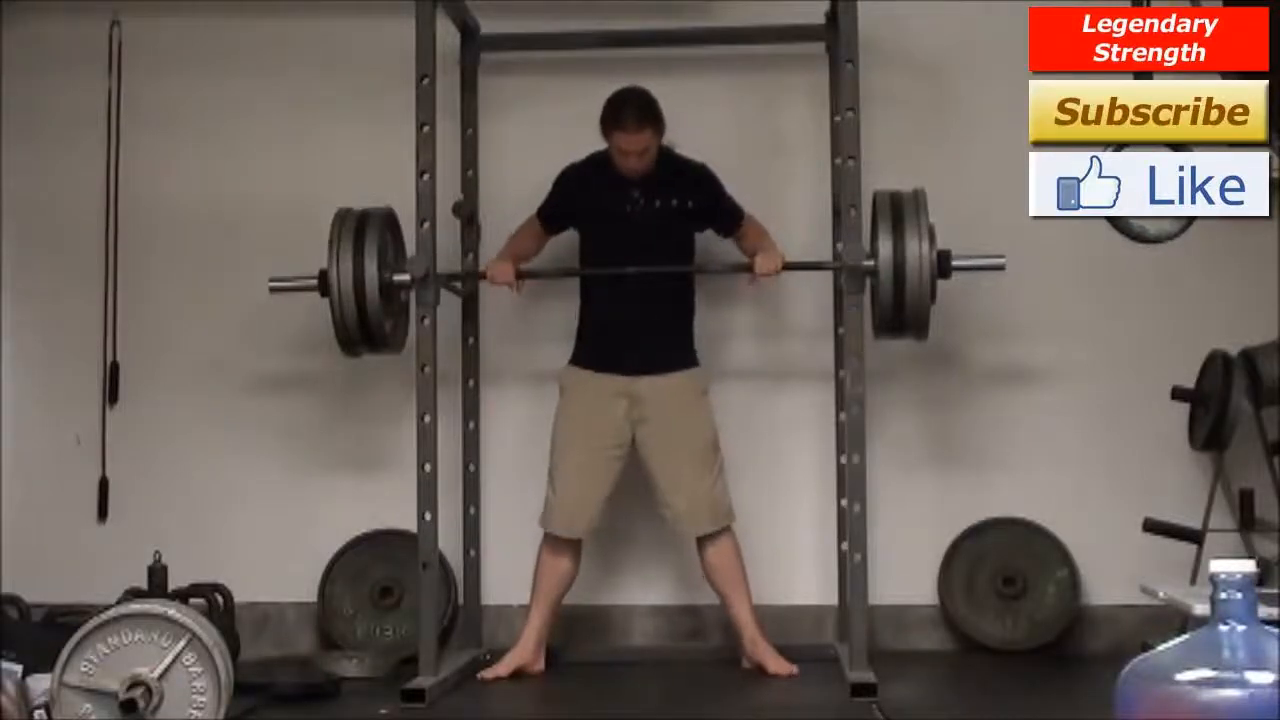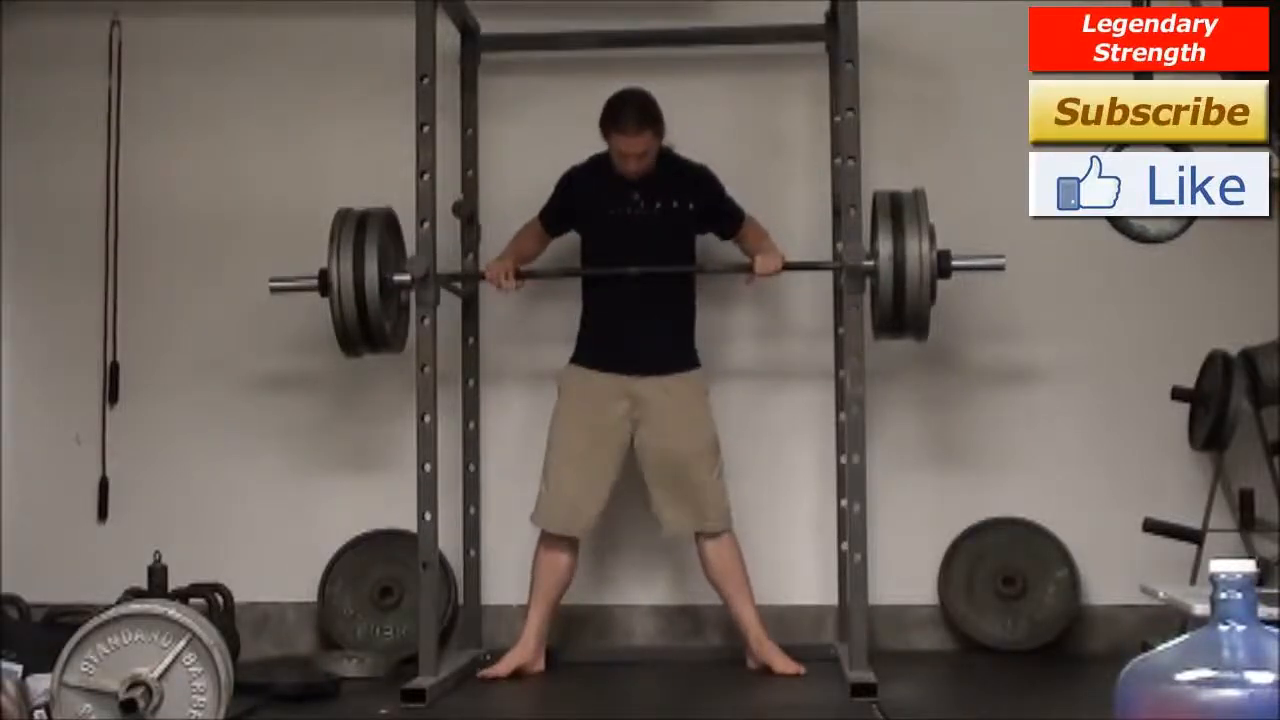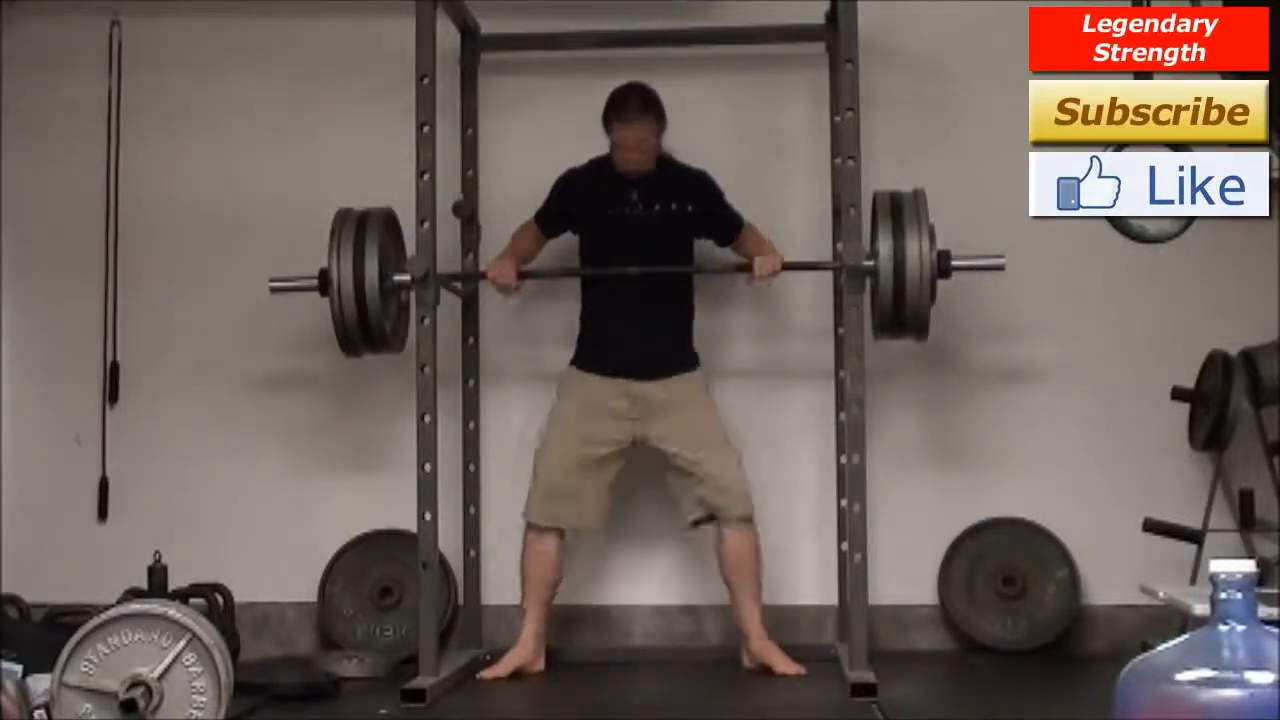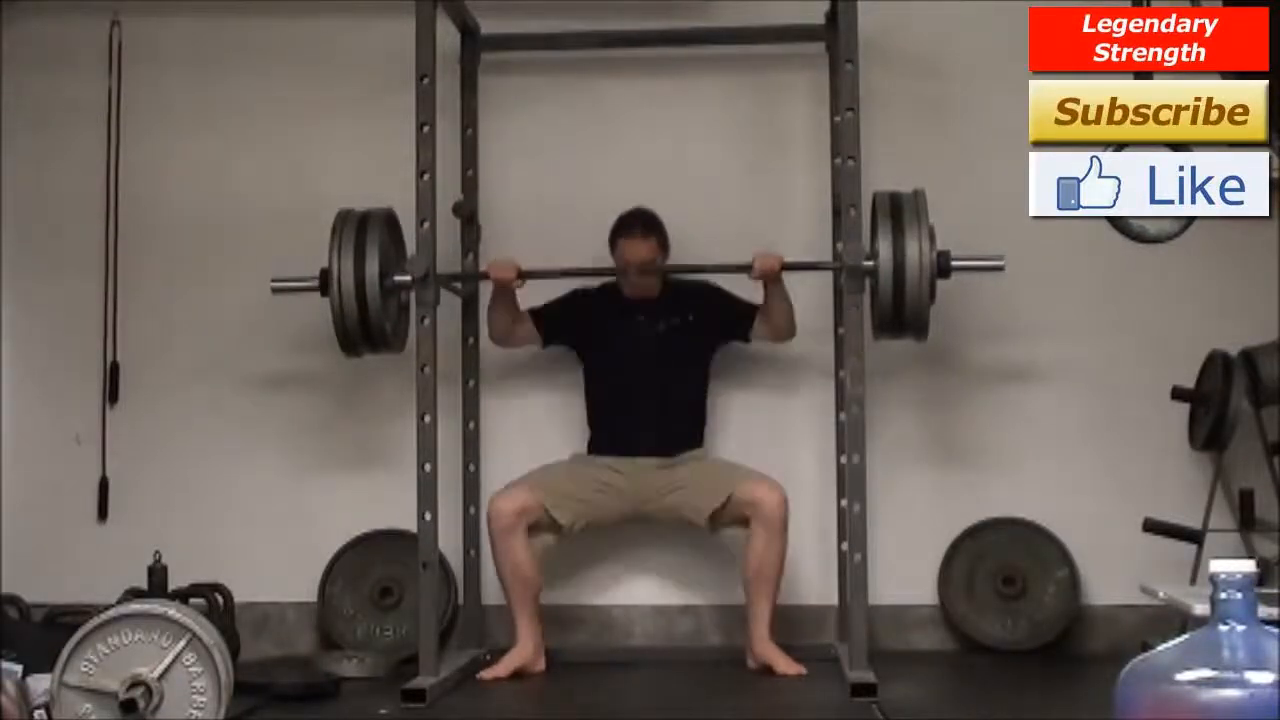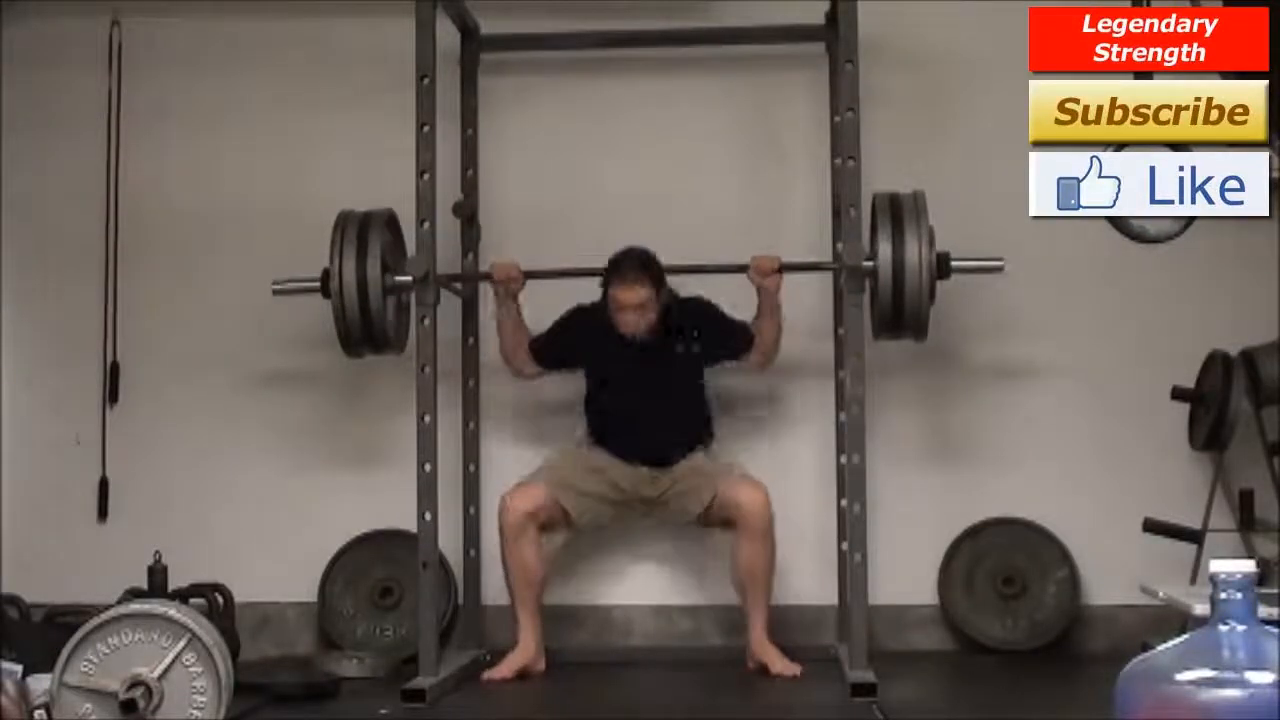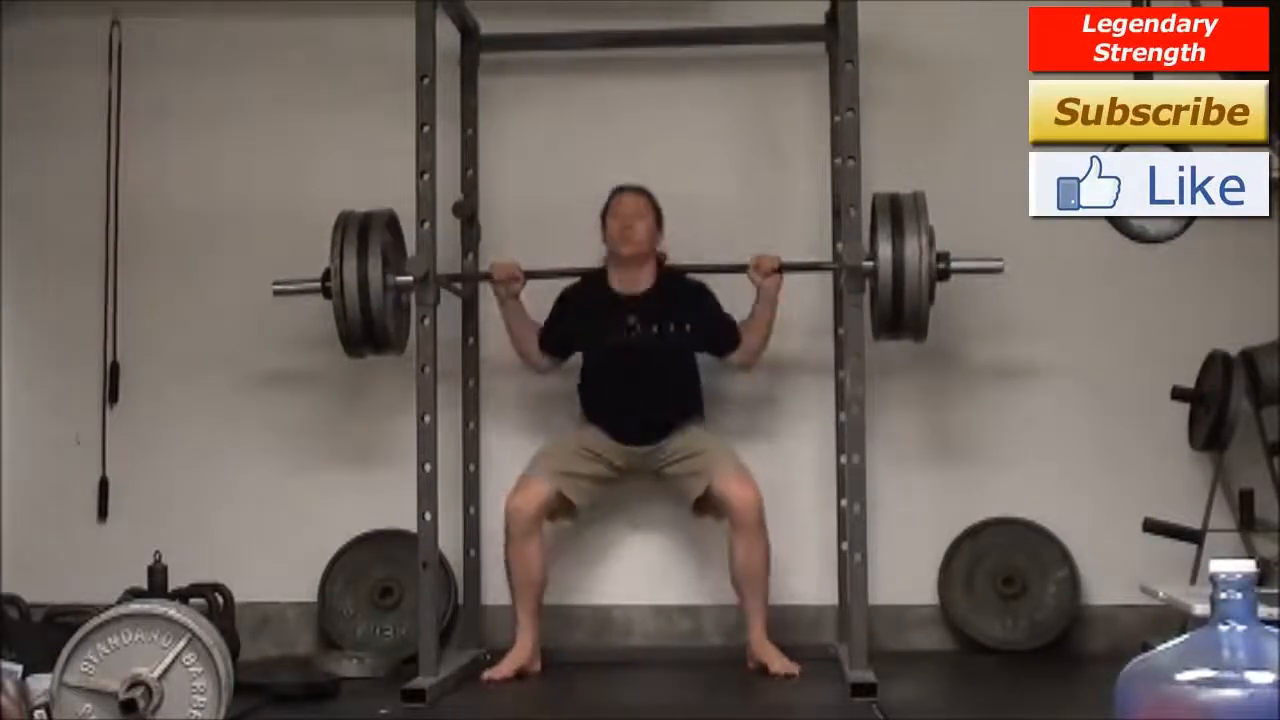
dt=0.5s
person 1, frame 1
left shoulder: (691, 179)
right shoulder: (579, 181)
left elbow: (740, 225)
right elbow: (541, 226)
left wrist: (765, 251)
right wrist: (506, 258)
left hip: (674, 374)
right hip: (593, 373)
left knee: (707, 515)
right knee: (565, 518)
left ankle: (753, 641)
right ankle: (530, 646)
person 1, frame 2
left shoulder: (693, 182)
right shoulder: (581, 183)
left elbow: (740, 225)
right elbow: (542, 228)
left wrist: (766, 251)
right wrist: (507, 259)
left hip: (674, 374)
right hip: (593, 373)
left knee: (706, 515)
right knee: (562, 516)
left ankle: (758, 642)
right ankle: (530, 645)
person 1, frame 3
left shoulder: (692, 186)
right shoulder: (579, 185)
left elbow: (739, 234)
right elbow: (538, 229)
left wrist: (765, 254)
right wrist: (508, 260)
left hip: (675, 378)
right hip: (593, 378)
left knee: (730, 503)
right knee: (549, 509)
left ankle: (755, 640)
right ankle: (530, 644)
person 1, frame 4
left shoulder: (700, 303)
right shoulder: (586, 309)
left elbow: (781, 331)
right elbow: (505, 334)
left wrist: (773, 280)
right wrist: (501, 289)
left hip: (684, 468)
right hip: (604, 470)
left knee: (768, 502)
right knee: (505, 509)
left ankle: (760, 641)
right ankle: (528, 645)
person 1, frame 5
left shoulder: (696, 318)
right shoulder: (584, 324)
left elbow: (760, 355)
right elbow: (520, 362)
left wrist: (768, 292)
right wrist: (506, 299)
left hip: (686, 463)
right hip: (606, 462)
left knee: (753, 502)
right knee: (518, 507)
left ankle: (759, 642)
right ankle: (529, 645)
person 1, frame 6
left shoulder: (689, 297)
right shoulder: (580, 299)
left elbow: (742, 354)
right elbow: (542, 358)
left wrist: (767, 293)
right wrist: (508, 300)
left hip: (678, 433)
right hip: (601, 434)
left knee: (744, 500)
right knee: (523, 505)
left ankle: (758, 640)
right ankle: (526, 644)
